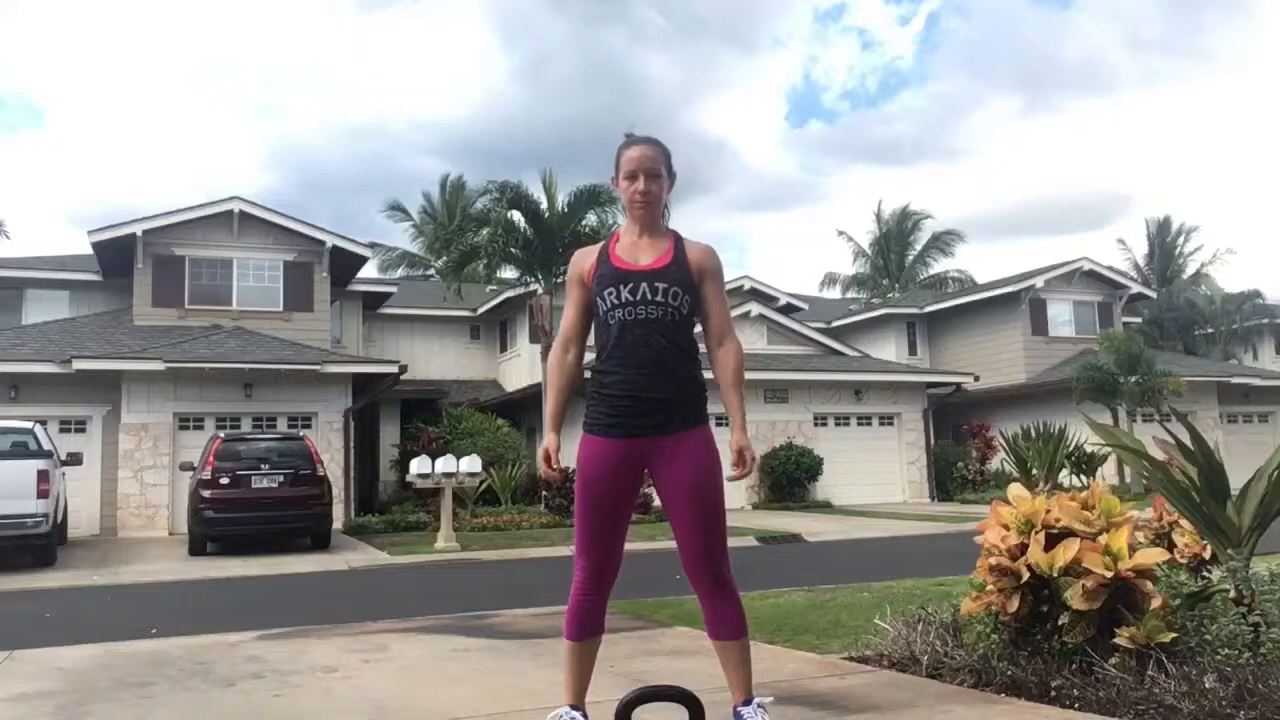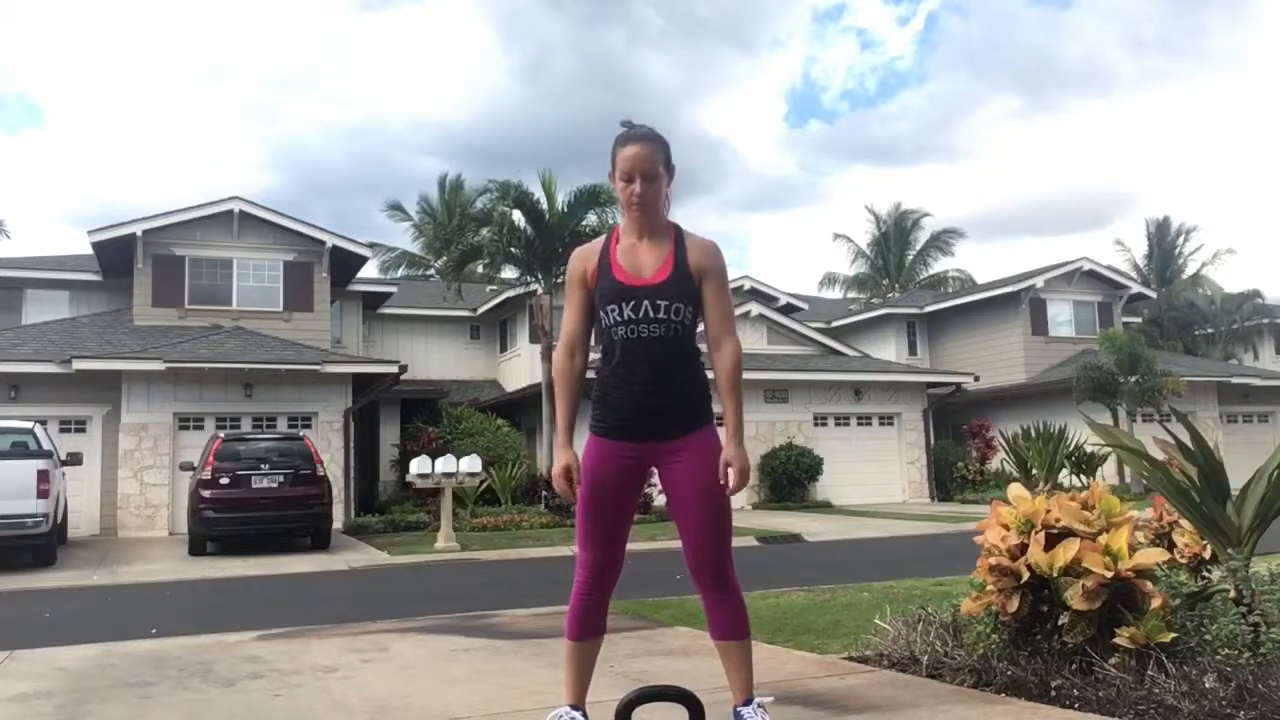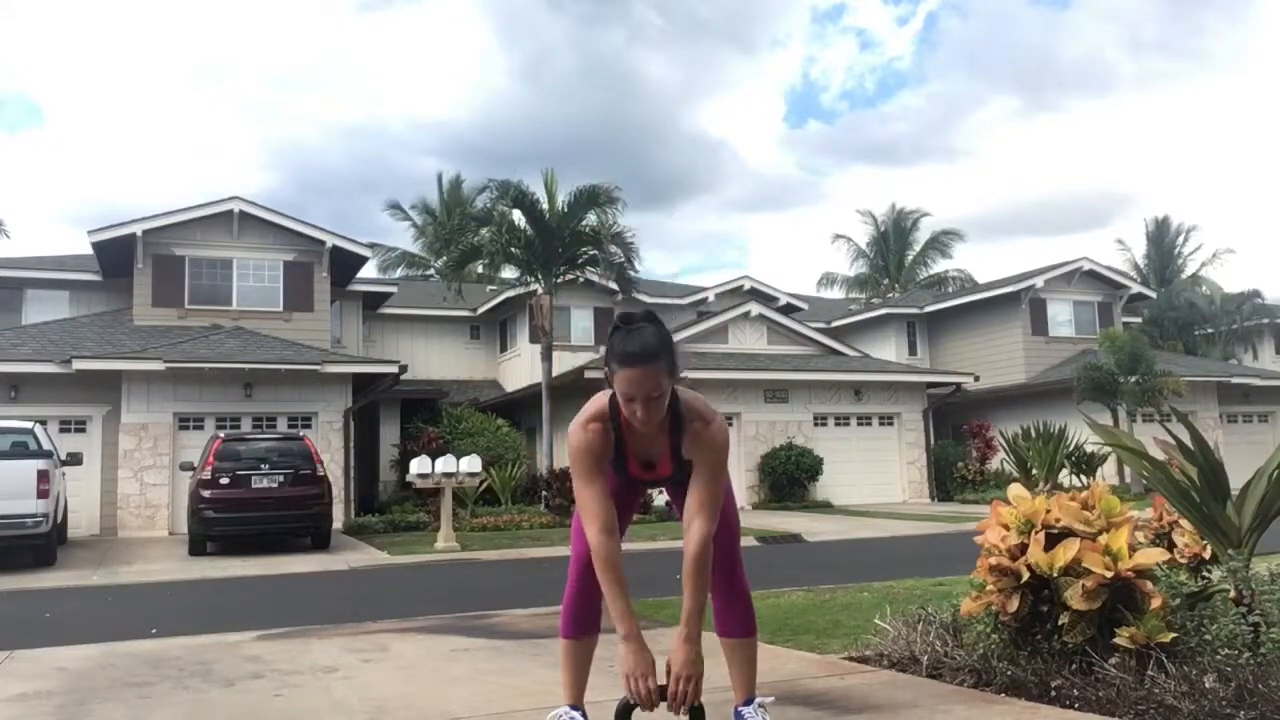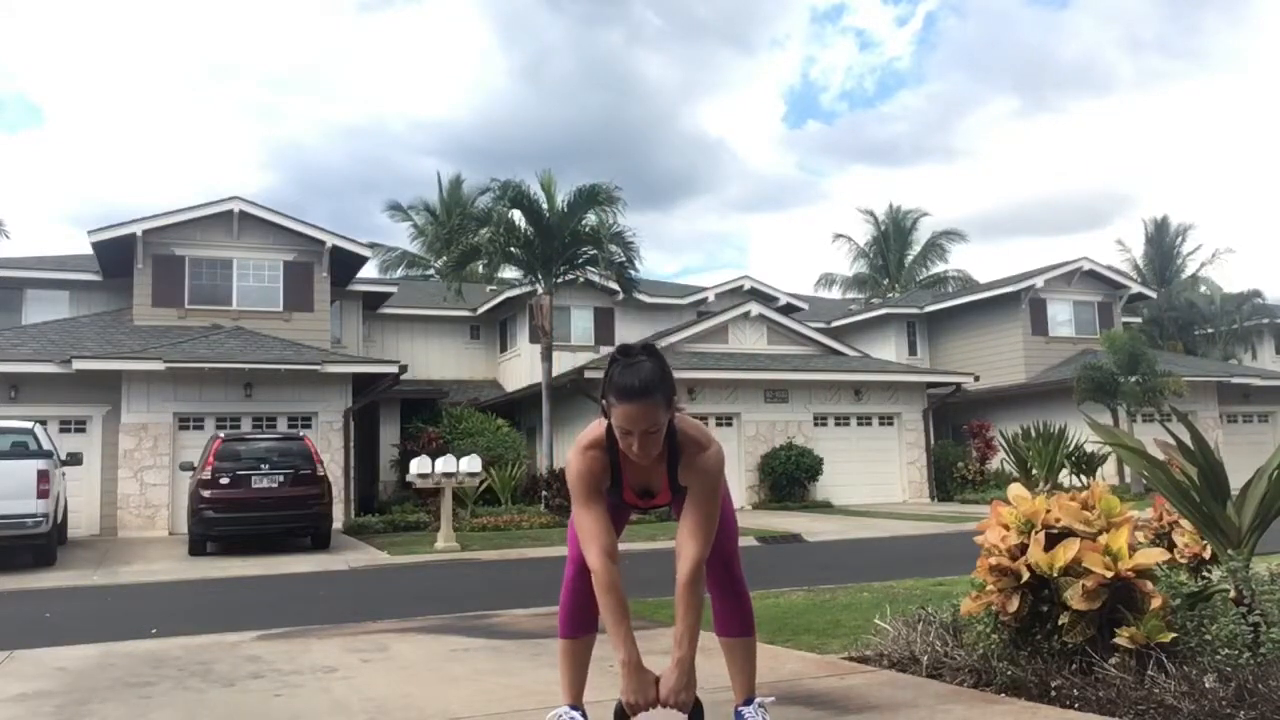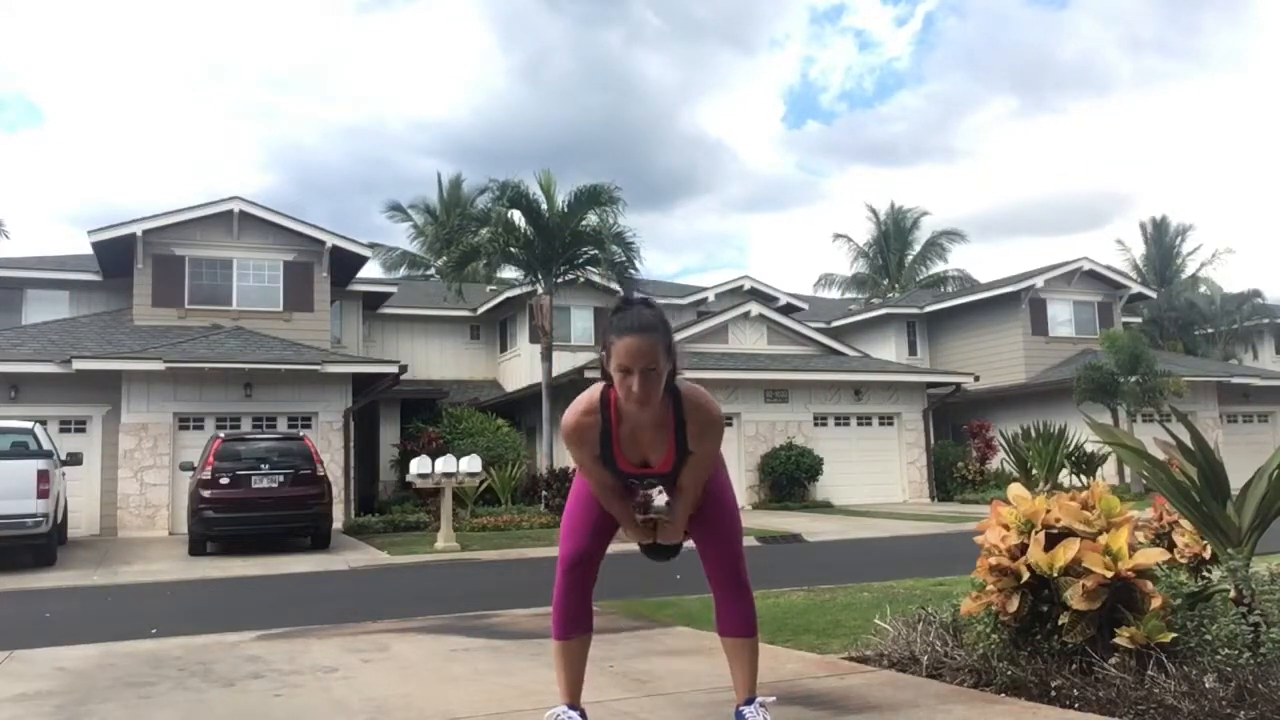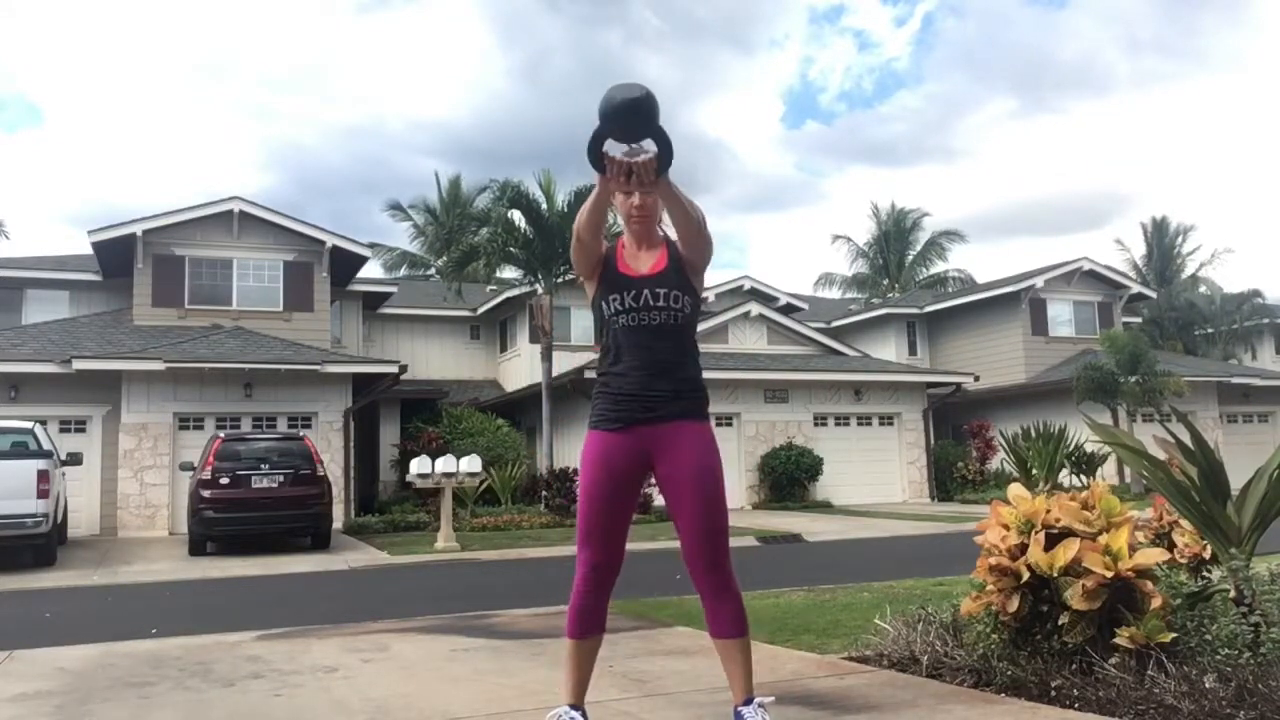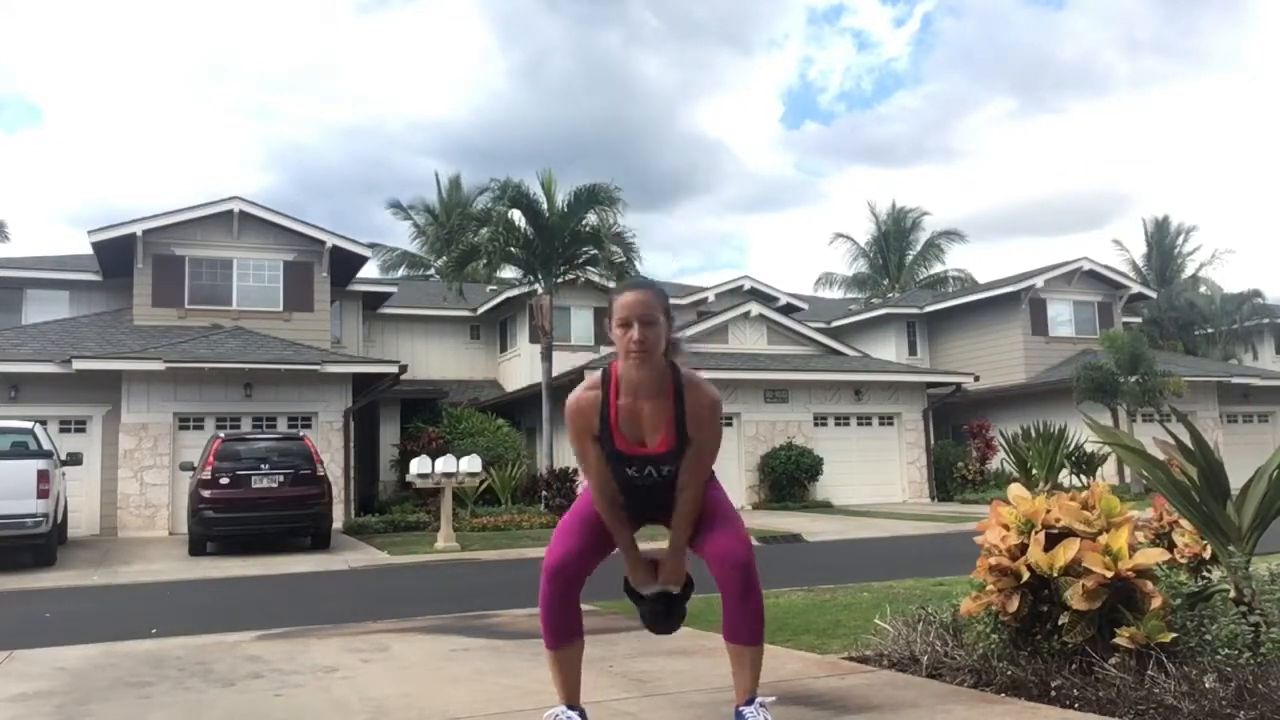
dt=0.7s
person 1, frame 1
left shoulder: (699, 257)
right shoulder: (588, 261)
left elbow: (723, 344)
right elbow: (567, 348)
left wrist: (738, 427)
right wrist: (551, 429)
left hip: (683, 431)
right hip: (607, 433)
left knee: (711, 572)
right knee: (592, 576)
person 1, frame 2
left shoulder: (700, 254)
right shoulder: (587, 259)
left elbow: (724, 346)
right elbow: (569, 352)
left wrist: (733, 437)
right wrist: (563, 443)
left hip: (688, 434)
right hip: (612, 436)
left knee: (714, 572)
right knee: (594, 572)
person 1, frame 3
left shoulder: (706, 428)
right shoulder: (588, 429)
left elbow: (699, 539)
right elbow: (601, 539)
left wrist: (689, 641)
right wrist: (629, 640)
left hip: (688, 470)
right hip: (617, 473)
left knee: (726, 566)
right knee: (585, 566)
person 1, frame 4
left shoulder: (702, 453)
right shoulder: (586, 456)
left elbow: (691, 567)
right elbow: (602, 564)
left wrist: (682, 664)
right wrist: (630, 665)
left hip: (687, 482)
right hip: (611, 488)
left knee: (725, 570)
right knee: (580, 572)
person 1, frame 5
left shoulder: (702, 413)
right shoulder: (581, 420)
left elbow: (688, 485)
right elbow: (606, 485)
left wrist: (671, 528)
right wrist: (636, 525)
left hip: (688, 472)
right hip: (612, 475)
left knee: (729, 570)
right knee: (572, 566)
person 1, frame 6
left shoulder: (687, 256)
right shoulder: (597, 259)
left elbow: (695, 227)
right elbow: (583, 230)
left wrist: (658, 178)
right wrist: (605, 180)
left hip: (682, 423)
right hip: (613, 425)
left knee: (711, 565)
right knee: (595, 567)
person 1, frame 7
left shoulder: (701, 399)
right shoulder: (584, 403)
left elbow: (689, 492)
right elbow: (603, 491)
left wrist: (674, 562)
right wrist: (631, 561)
left hip: (683, 493)
right hip: (615, 497)
left knee: (738, 565)
right knee: (558, 570)
